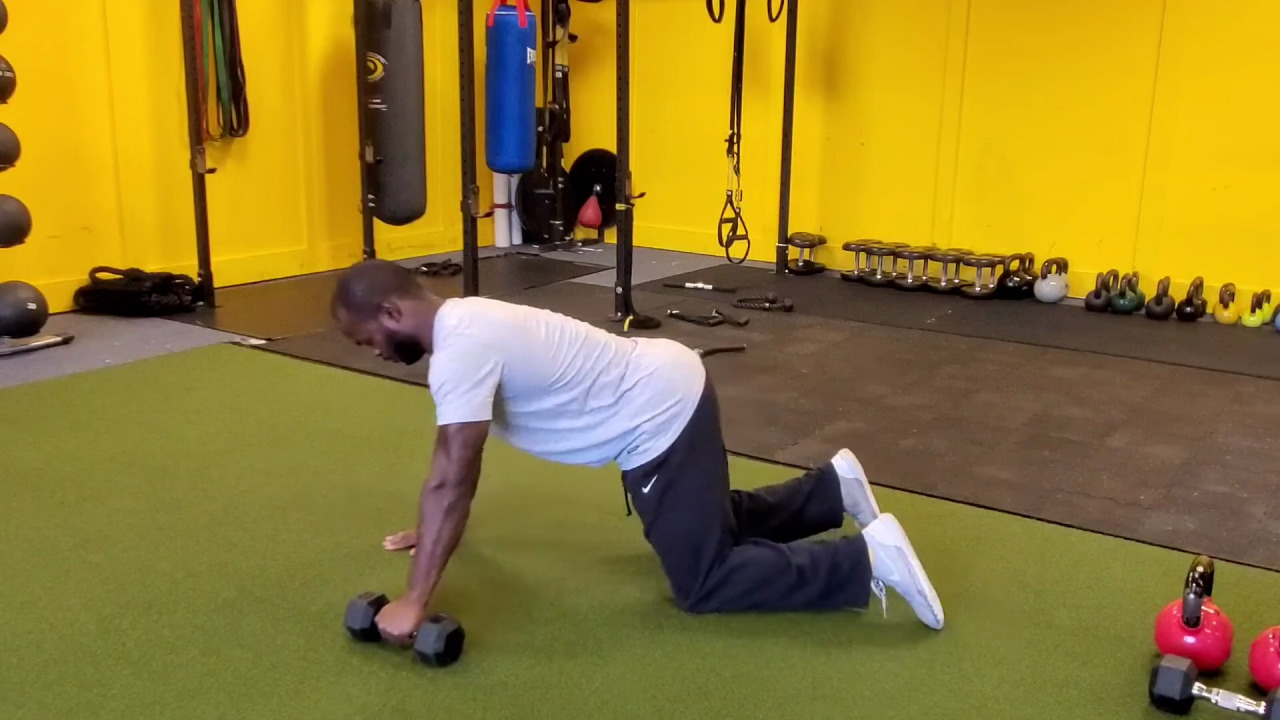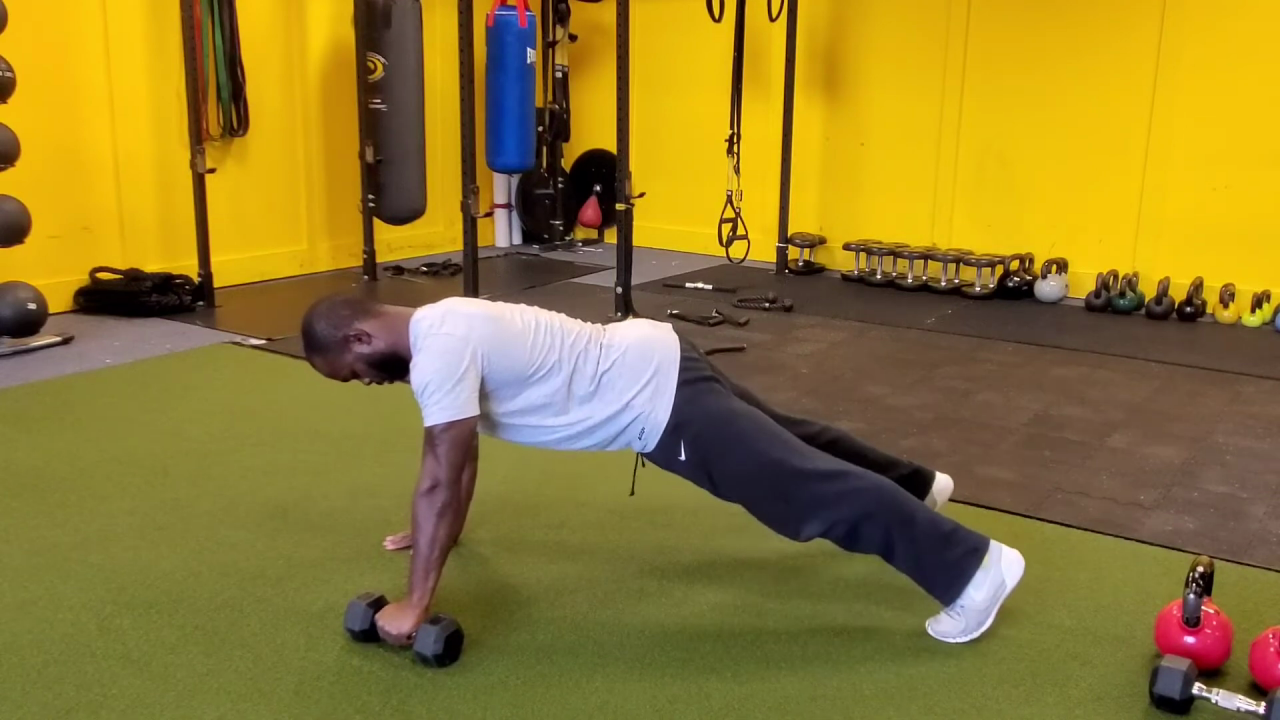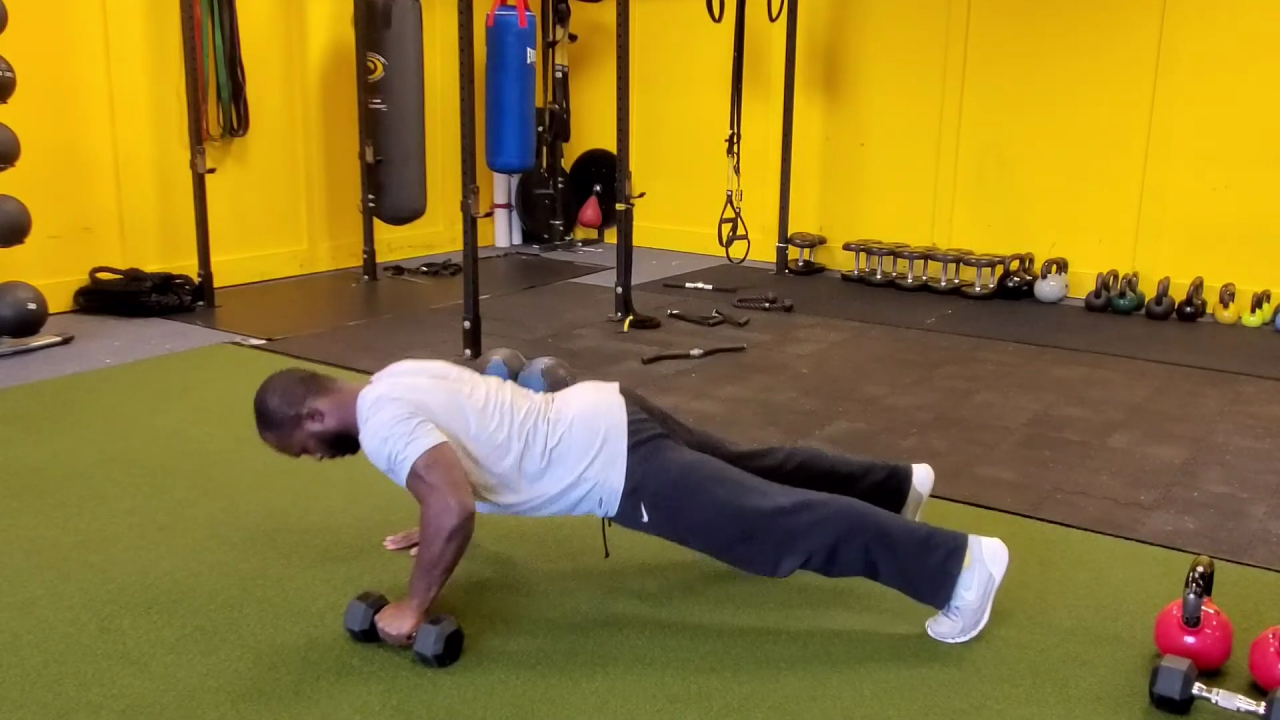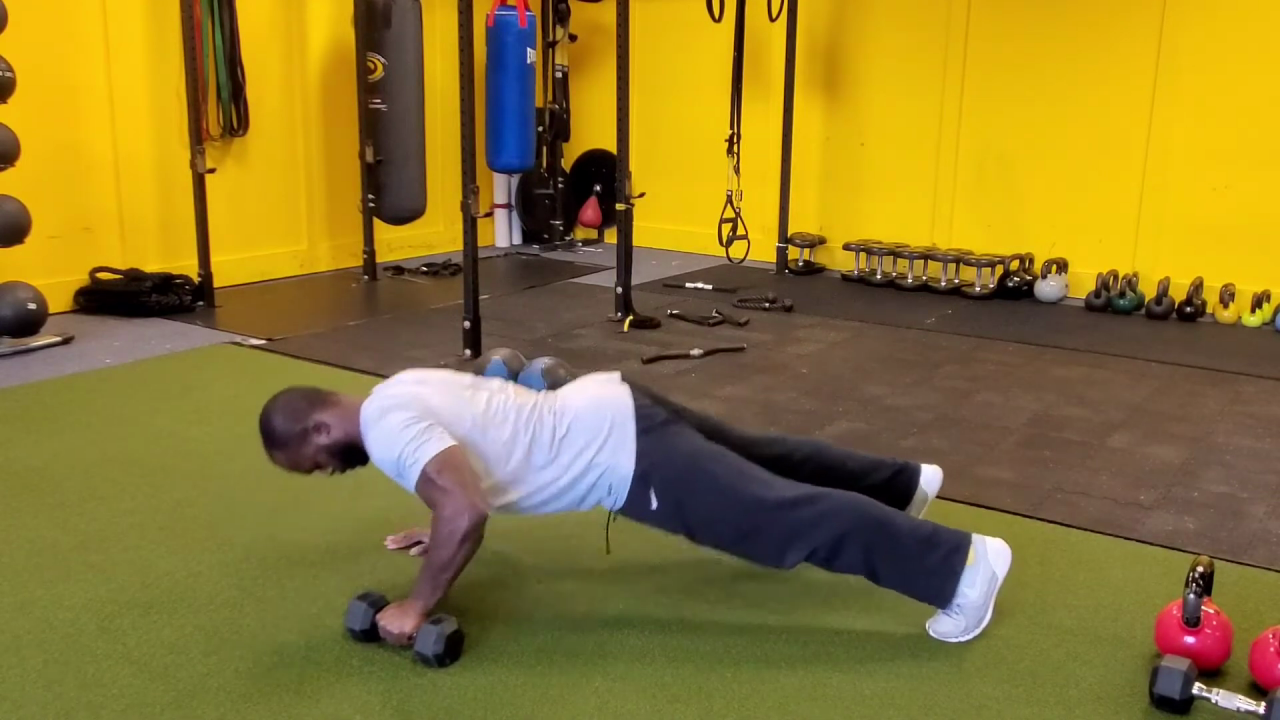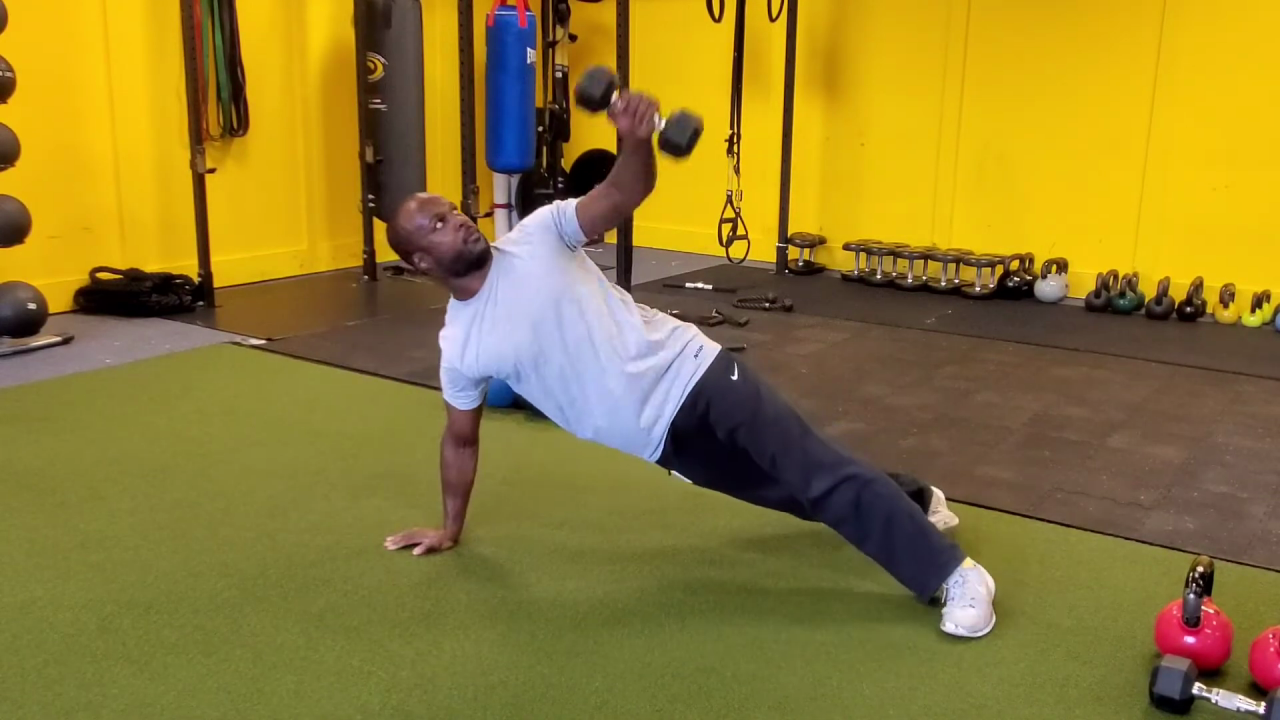
dt=1s
person 1, frame 1
left shoulder: (460, 349)
right shoulder: (463, 322)
left elbow: (449, 481)
right elbow: (464, 458)
left wrist: (413, 602)
right wrist: (435, 531)
left hip: (660, 417)
right hip: (668, 388)
left knee: (703, 582)
right knee: (709, 528)
left ankle: (866, 558)
right ankle: (830, 488)
person 1, frame 2
left shoulder: (438, 350)
right shoulder: (441, 328)
left elbow: (440, 475)
right elbow: (463, 454)
left wrist: (416, 602)
right wrist: (442, 530)
left hip: (656, 400)
right hip: (651, 364)
left knee: (806, 486)
right knee: (789, 450)
left ankle: (974, 566)
right ankle: (916, 487)
person 1, frame 3
left shoulder: (382, 421)
right shoulder: (399, 381)
left elbow: (453, 513)
left wrist: (413, 607)
right wrist: (431, 529)
left hip: (615, 466)
right hip: (605, 416)
left knee: (777, 524)
right knee: (759, 472)
left ankle: (959, 565)
right ankle: (896, 486)
person 1, frame 4
left shoulder: (387, 428)
right shoulder: (402, 391)
left elbow: (467, 516)
left wrist: (418, 605)
right wrist: (435, 530)
left hip: (624, 457)
right hip: (608, 407)
left knee: (784, 516)
right knee: (771, 467)
left ankle: (962, 563)
right ankle: (905, 483)
person 1, frame 5
left shoulder: (539, 235)
right shoulder: (461, 346)
left elbow: (631, 188)
right elbow: (460, 440)
left wrist: (634, 137)
right wrist: (448, 529)
left hip: (692, 371)
right hip: (669, 439)
left knee: (828, 481)
right knee: (803, 496)
left ankle: (954, 574)
right ankle: (915, 506)
